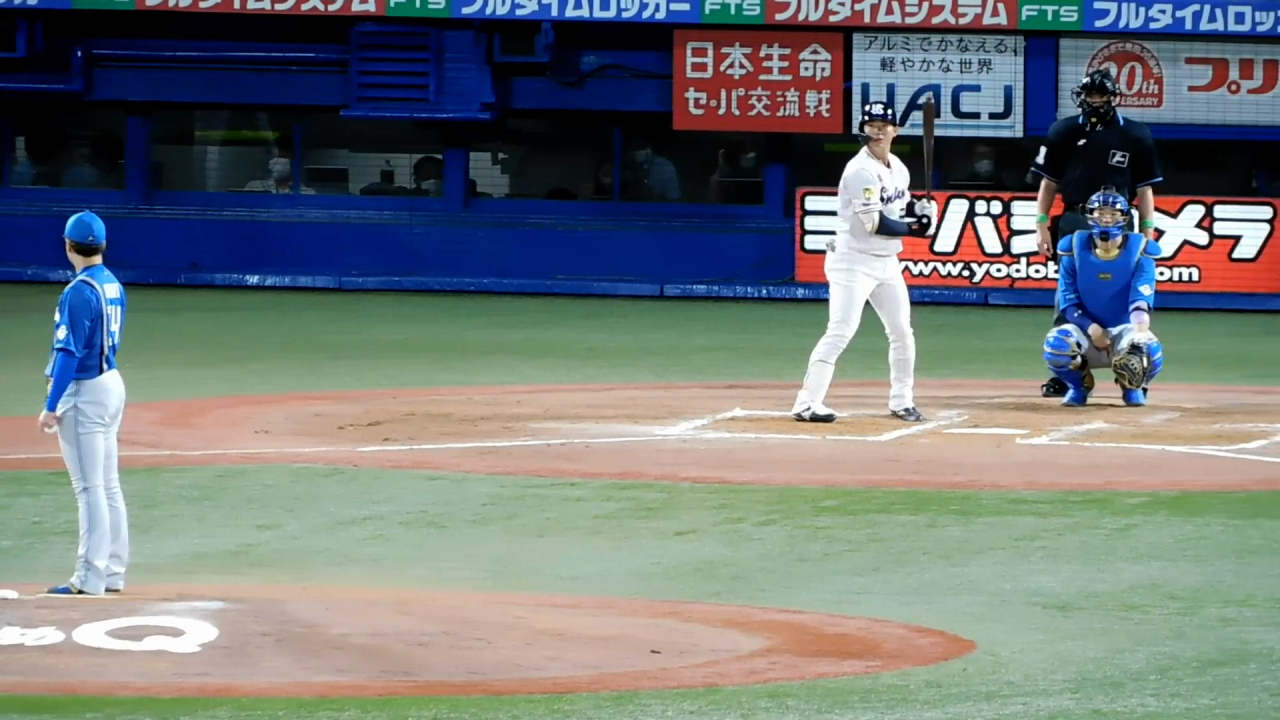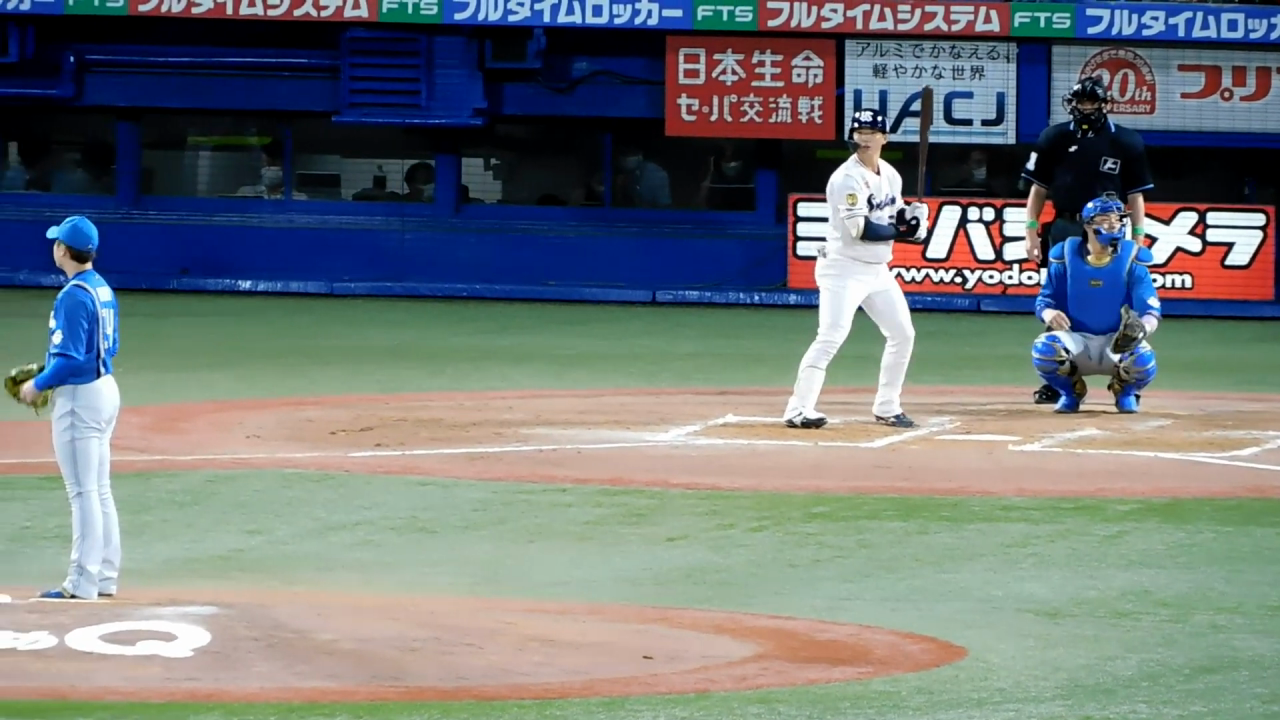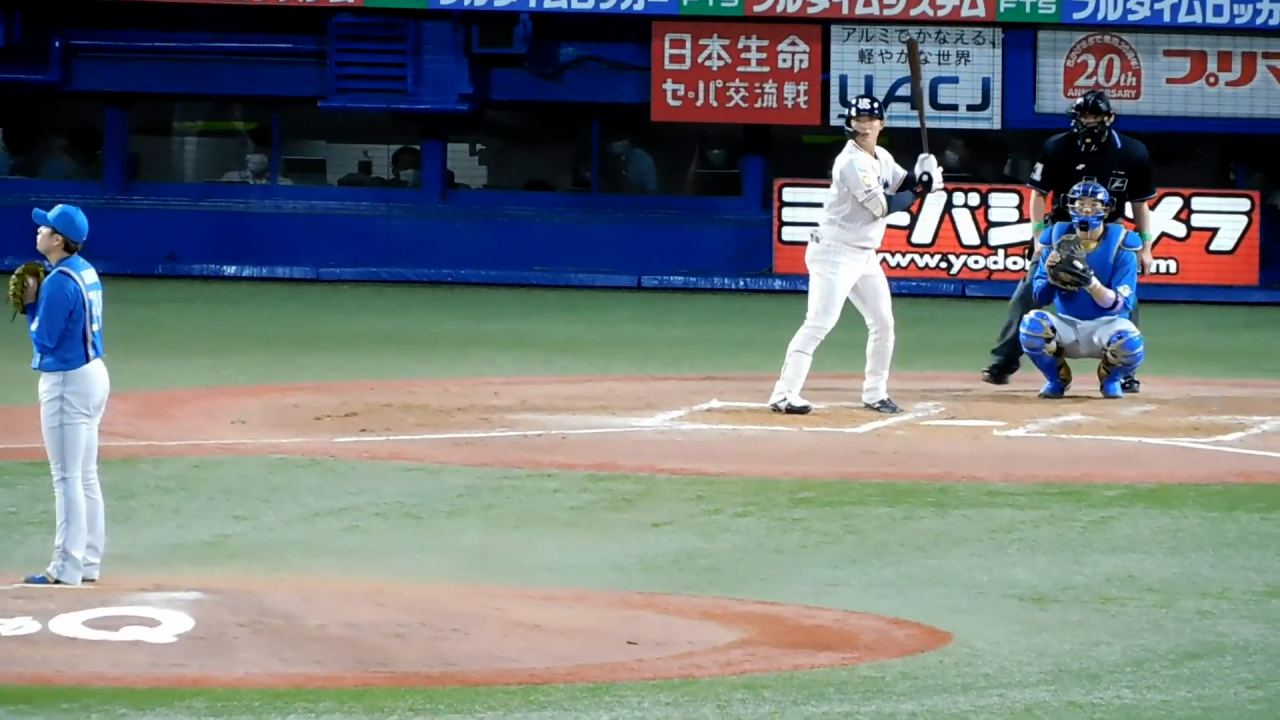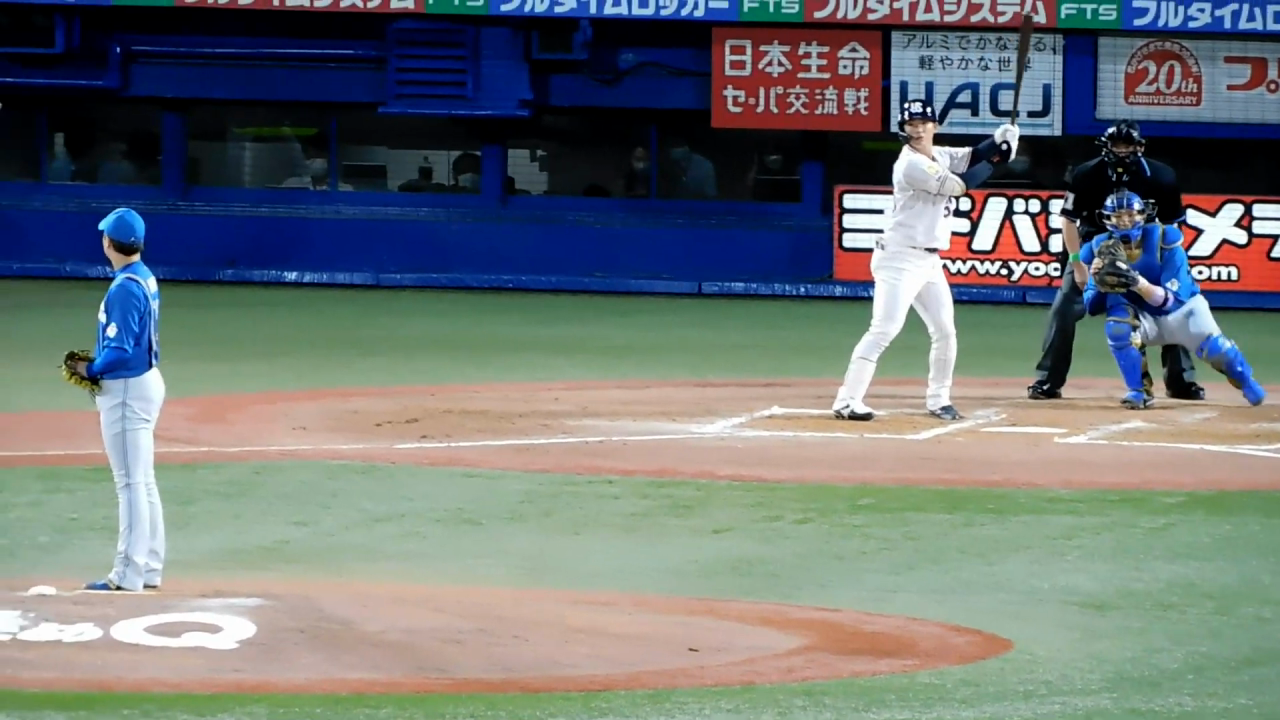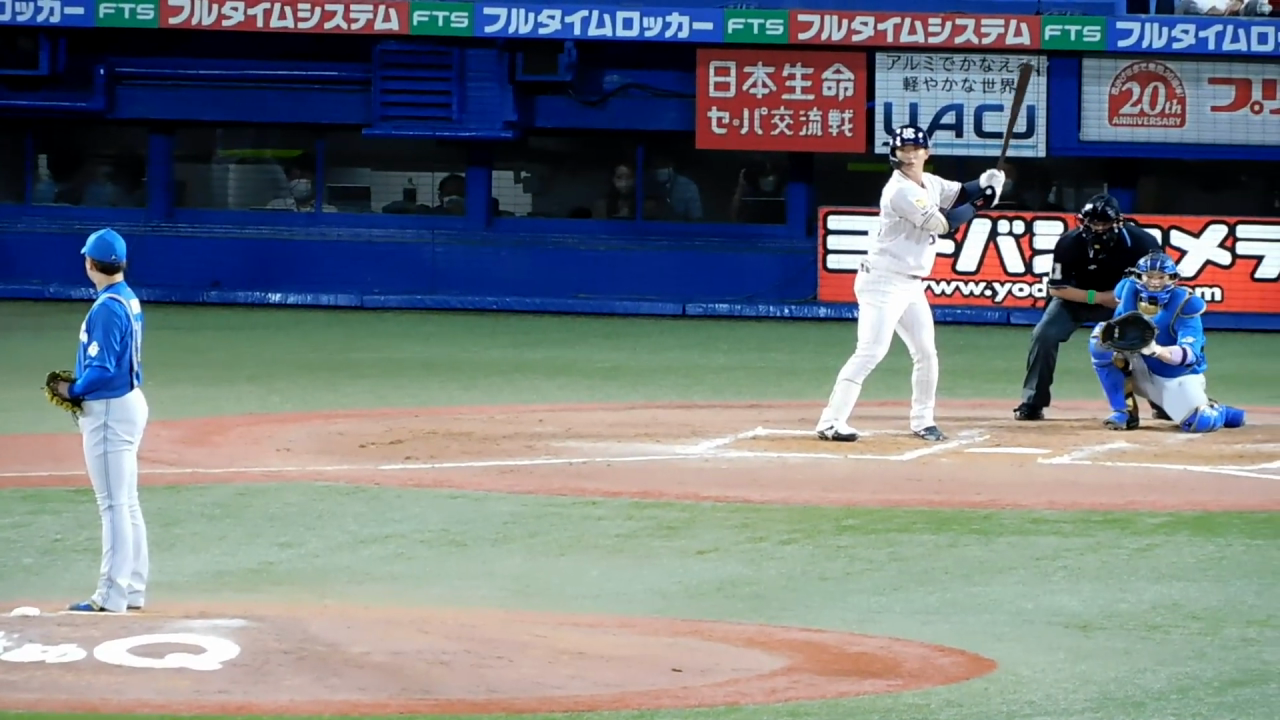
dt=1s
person 1, frame 1
left shoulder: (79, 291)
right shoulder: (113, 285)
left elbow: (69, 353)
left wrist: (51, 406)
left hip: (84, 392)
right hip: (111, 384)
left knee: (89, 488)
right knee: (108, 485)
left ankle: (91, 579)
right ankle: (112, 571)
person 1, frame 2
left shoulder: (72, 296)
right shoulder: (102, 289)
left elbow: (68, 359)
left wrist: (37, 385)
right wrist: (46, 376)
left hip: (78, 398)
right hip: (104, 390)
left knee: (82, 492)
right knee: (100, 490)
left ankle: (82, 584)
right ankle: (104, 576)
person 1, frame 3
left shoulder: (59, 281)
right shoulder: (85, 271)
left elbow: (44, 341)
left wrist: (31, 305)
right wrist: (38, 302)
left hip: (68, 382)
right hip: (92, 374)
left knee: (67, 477)
right knee: (85, 476)
left ankle: (67, 569)
right ankle: (88, 561)
person 1, frame 4
left shoulder: (124, 287)
right shoulder: (145, 278)
left elbow: (119, 350)
left wrist: (90, 370)
right wrist: (98, 365)
left hip: (127, 390)
right hip: (144, 381)
left knee: (130, 483)
right knee: (143, 481)
left ankle: (129, 575)
right ankle: (149, 567)
person 1, frame 5
left shoulder: (106, 307)
right shoulder: (129, 300)
left elbow: (101, 369)
left wrist: (71, 390)
right wrist: (80, 386)
left hip: (109, 411)
right hip: (127, 402)
left knee: (113, 503)
right knee: (127, 502)
left ankle: (112, 596)
right ankle: (132, 589)
person 2, frame 1
left shoulder: (899, 168)
right shoulder: (860, 170)
left elbow: (900, 206)
right elbow: (874, 223)
left wrist: (918, 209)
right wrist: (914, 228)
left hip: (887, 262)
right hip: (853, 261)
left knee: (902, 330)
right knee: (840, 332)
left ankle: (902, 401)
right ankle: (807, 403)
person 2, frame 2
left shoulder: (890, 175)
right shoulder: (846, 177)
right elbow: (860, 230)
left wrist: (911, 216)
right wrist: (903, 231)
left hip: (878, 269)
right hip: (844, 268)
left knee: (902, 333)
right knee: (830, 337)
left ankle: (887, 407)
right ankle: (797, 409)
person 2, frame 3
left shoulder: (882, 157)
right shoulder: (851, 162)
left elbow: (902, 184)
right elbow: (882, 206)
left wrist: (921, 173)
right wrist: (919, 190)
left hip: (866, 254)
right hip: (835, 252)
left knee: (883, 322)
right knee: (819, 323)
left ankle: (875, 392)
right ankle: (784, 394)
person 2, frame 4
left shoulder: (940, 155)
right shoulder: (911, 164)
left elbow: (973, 157)
right elbow: (959, 185)
left wrist: (998, 141)
right wrist: (997, 159)
left hip: (930, 260)
right hip: (900, 258)
left knee: (945, 332)
right knee: (883, 330)
left ankle: (938, 400)
right ankle: (847, 401)
person 2, frame 5
left shoulder: (929, 182)
right shoulder: (900, 190)
left elbow: (959, 194)
right elbow: (943, 224)
left wrist: (983, 184)
right wrist: (981, 203)
left hip: (911, 283)
right hip: (884, 280)
left knee: (926, 353)
right knee: (870, 352)
left ankle: (922, 420)
right ankle: (831, 422)
person 3, frame 1
left shoulder: (1136, 135)
right shoulder: (1064, 131)
left elbow: (1144, 189)
right elbow: (1049, 182)
left wrist: (1147, 233)
right wrist: (1042, 225)
right hip: (1074, 223)
person 3, frame 2
left shoulder: (1127, 141)
right shoulder: (1054, 137)
left elbow: (1135, 196)
right elbow: (1039, 188)
left wrist: (1138, 239)
right wrist: (1032, 230)
right hip: (1064, 230)
person 3, frame 3
left shoulder: (1133, 153)
right shoulder: (1057, 147)
left elbow: (1141, 203)
right elbow: (1038, 193)
left wrist: (1145, 246)
right wrist: (1038, 236)
right knee: (1029, 291)
right ankle: (1002, 360)
person 3, frame 4
left shoulder: (1162, 177)
right shoulder: (1086, 174)
left elbow: (1169, 225)
right elbow: (1069, 220)
right wrist: (1078, 264)
right knee: (1064, 308)
left ankle: (1181, 381)
right ankle: (1047, 380)
person 3, frame 5
left shoulder: (1143, 243)
right shoulder: (1069, 244)
right elbow: (1056, 289)
right wrist: (1097, 297)
right hip: (1077, 297)
right knee: (1044, 334)
right ankle: (1032, 403)
person 4, frame 1
left shoulder: (1139, 251)
right shoulder: (1074, 249)
left elbow: (1141, 301)
right elbow: (1067, 302)
left wrist: (1140, 338)
right wrist: (1092, 329)
left hip: (1125, 330)
right hip: (1085, 330)
left knee: (1150, 351)
right knee: (1055, 344)
left ankle: (1133, 386)
right ankle: (1079, 385)
person 4, frame 2
left shoulder: (1131, 259)
right shoulder: (1066, 256)
left elbow: (1151, 309)
right elbow: (1043, 301)
left wrist: (1141, 328)
right wrist: (1048, 313)
left hip: (1119, 341)
right hip: (1077, 340)
left knee: (1143, 360)
right knee: (1043, 349)
left ankle: (1125, 392)
right ankle: (1071, 392)
person 4, frame 3
left shoulder: (1121, 246)
right shoulder: (1057, 239)
left elbow: (1121, 305)
right elbow: (1041, 297)
left wrist: (1091, 283)
right wrist: (1051, 275)
left hip: (1106, 324)
right hip: (1067, 324)
left knee: (1131, 345)
right knee: (1031, 326)
left ankle: (1110, 378)
right ankle: (1057, 378)
person 4, frame 4
left shoulder: (1164, 243)
right shoulder: (1101, 250)
left elbow: (1172, 301)
right elbow: (1092, 308)
left wrist: (1138, 283)
right wrist: (1100, 285)
left hip: (1182, 310)
right hip: (1145, 317)
left knee: (1215, 350)
right knee: (1117, 319)
left ankle: (1242, 377)
right ankle: (1138, 390)
person 4, frame 5
left shoulder: (1184, 305)
right shoulder: (1129, 296)
left elbow: (1191, 355)
left wrist: (1155, 350)
left hip: (1179, 378)
right hip: (1141, 374)
left knee: (1201, 422)
right knee: (1102, 333)
left ankle: (1221, 412)
right ankle: (1123, 411)
